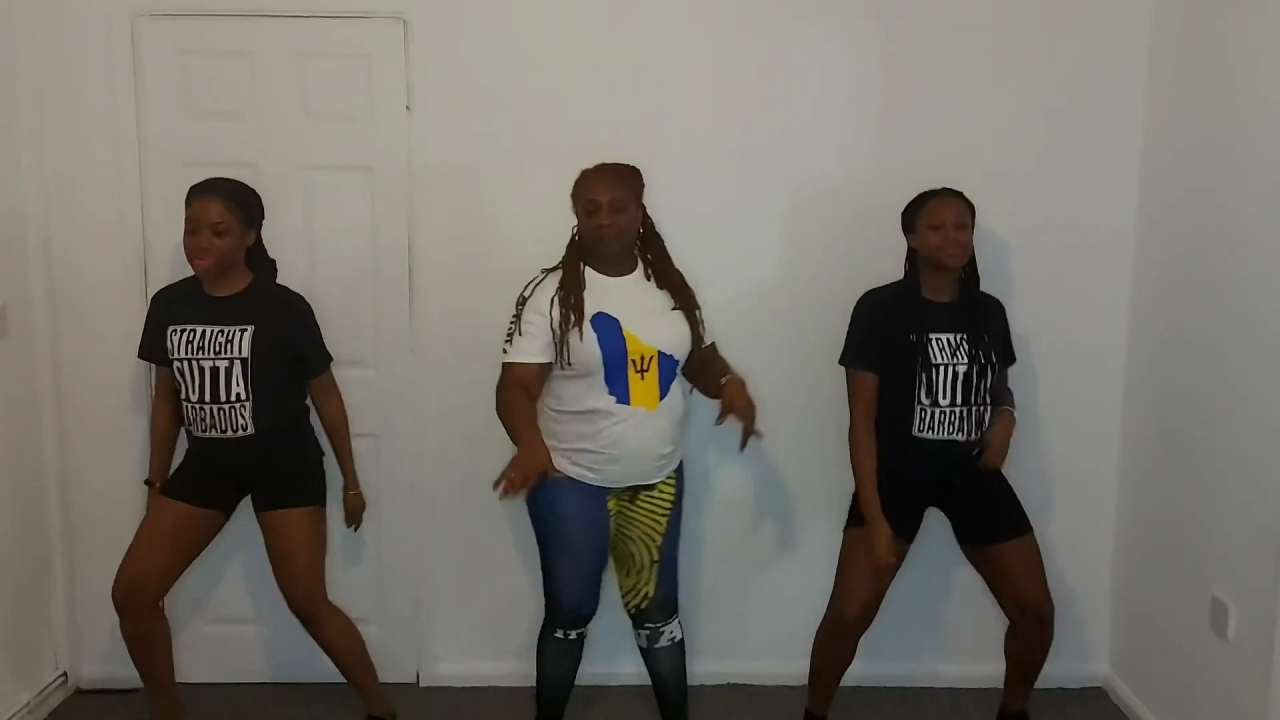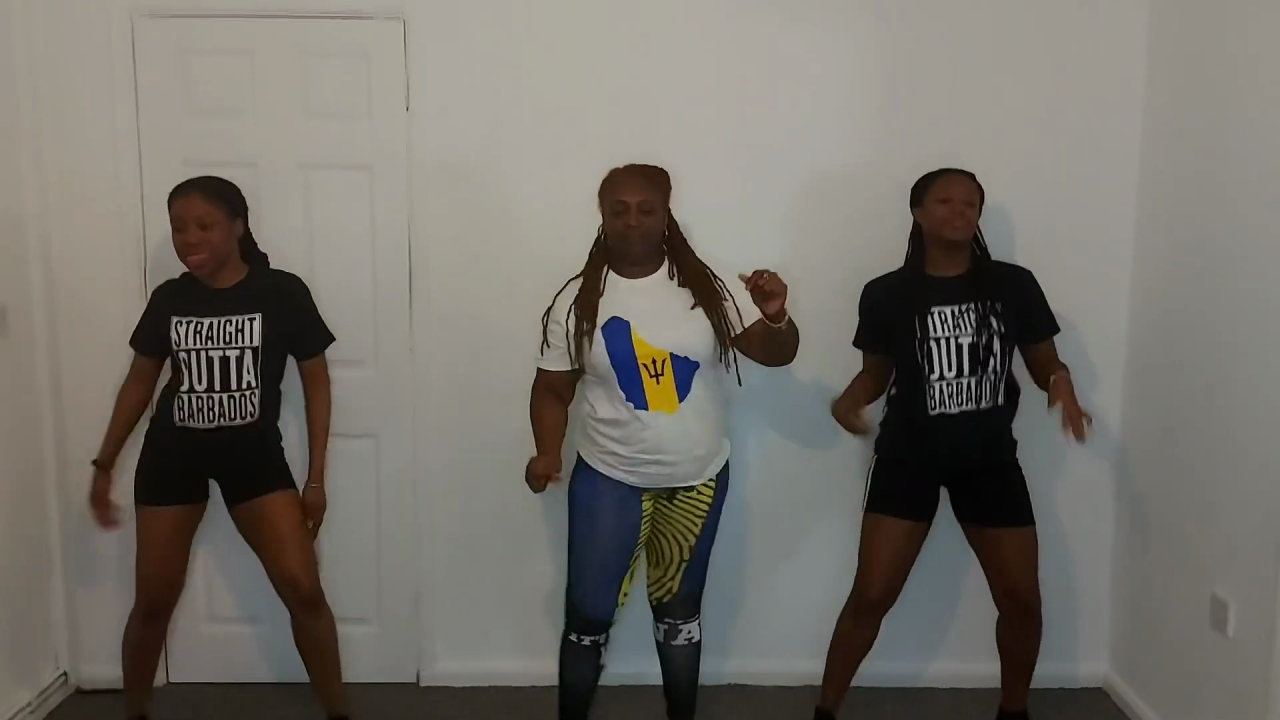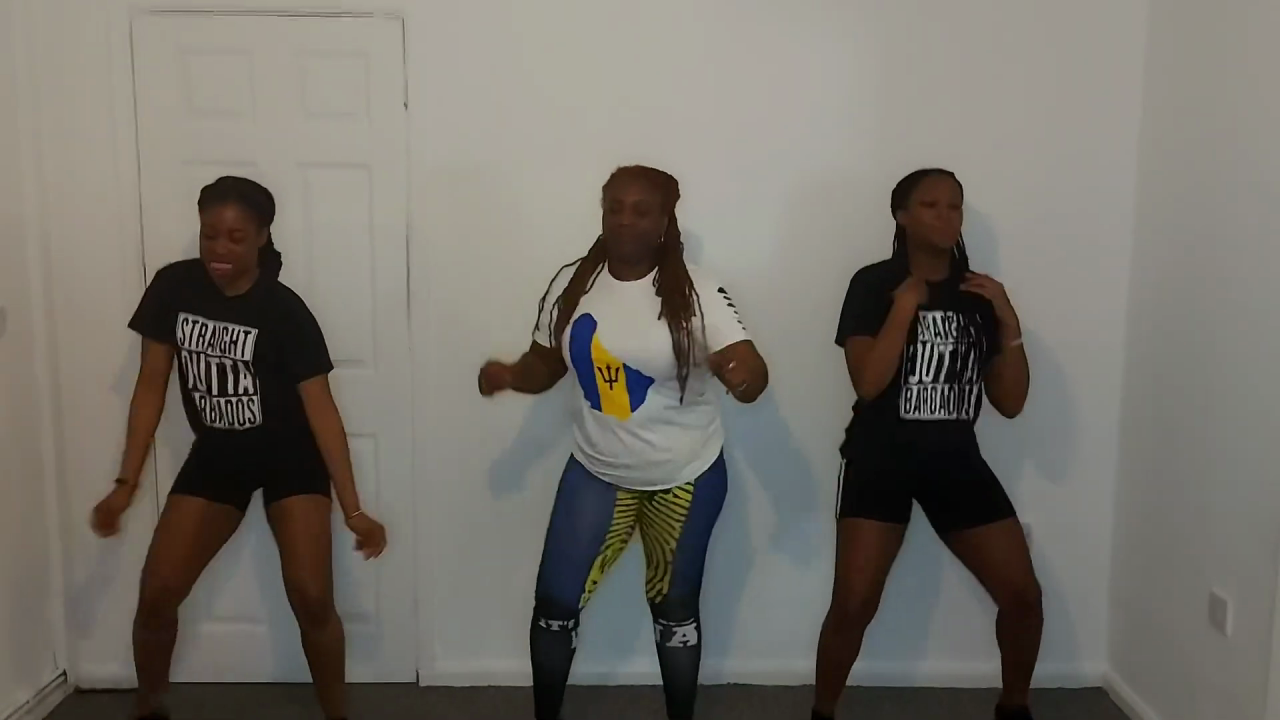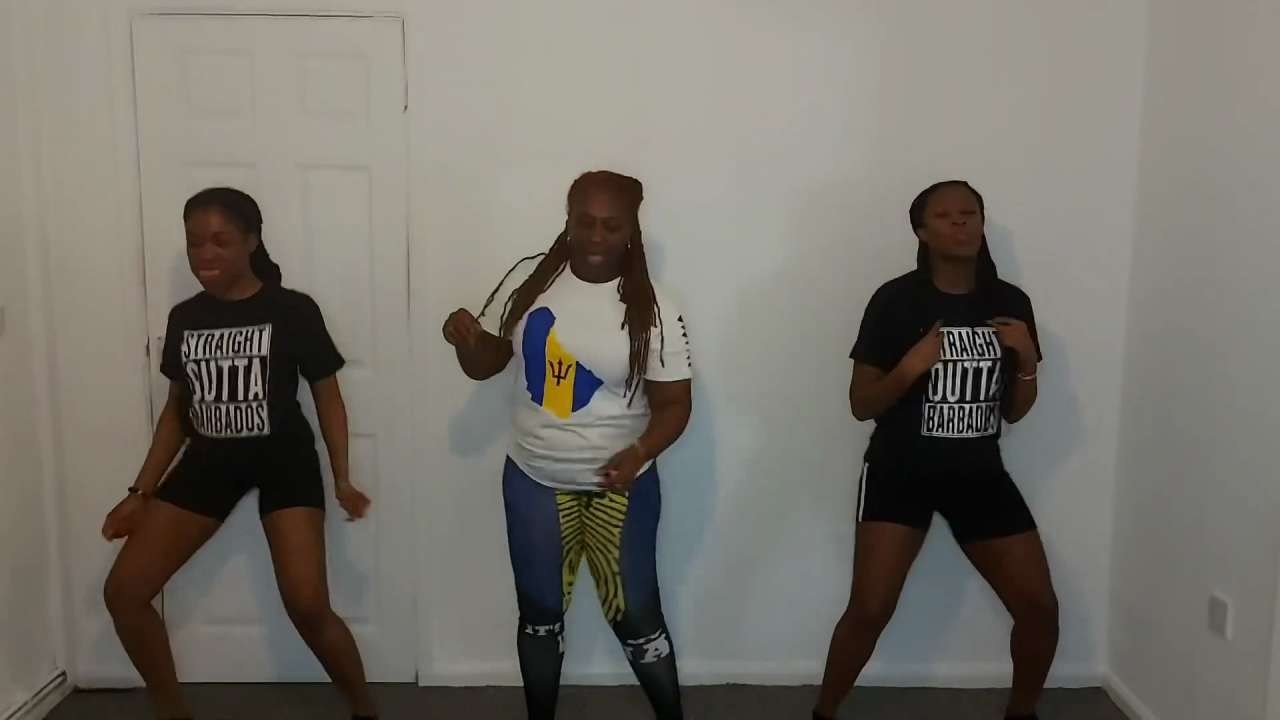
dt=0.4s
person 1, frame 1
left shoulder: (670, 286)
right shoulder: (551, 293)
left elbow: (701, 360)
right elbow: (515, 386)
left wrist: (729, 385)
right wrist: (530, 445)
left hip: (656, 480)
right hip: (573, 481)
left knee: (656, 609)
right knee: (569, 612)
person 1, frame 2
left shoulder: (706, 285)
right shoulder: (577, 298)
left elbow: (777, 354)
right elbow: (552, 389)
left wrist: (776, 312)
right wrist: (547, 453)
left hip: (699, 477)
right hip: (609, 479)
left knee: (678, 606)
right knee: (588, 614)
person 1, frame 3
left shoulder: (696, 293)
right shoulder: (572, 284)
left elbow: (752, 376)
right elbow: (546, 364)
left wrist: (742, 374)
right wrist: (509, 374)
left hip: (686, 478)
right hip: (595, 473)
left knee: (674, 607)
right knee: (556, 602)
person 1, frame 4
left shoulder: (652, 307)
right shoulder: (528, 279)
left elbow: (674, 404)
right elbow: (484, 365)
left wrist: (639, 453)
right wrist: (465, 339)
left hip: (621, 484)
right hip: (533, 479)
left knee: (636, 615)
right knee: (540, 612)
person 2, frame 1
left shoulder: (989, 313)
right shoulder: (880, 309)
right elbow: (862, 414)
left wrist: (1001, 421)
right wrist: (873, 515)
left hip: (973, 476)
right hip: (898, 474)
left knee: (1035, 611)
right knee: (848, 614)
person 2, frame 2
left shoulder: (1013, 284)
right shoulder: (886, 293)
left elbow: (1045, 362)
right elbow: (876, 376)
left wrist: (1064, 391)
right wrist: (850, 401)
left hip: (989, 456)
right hip: (908, 456)
left knee: (1022, 600)
right knee: (870, 596)
person 2, frame 3
left shoulder: (982, 293)
right shoulder: (875, 284)
left elbow: (1010, 403)
right elbow: (867, 383)
left wrist: (1008, 323)
right wrist: (903, 309)
left hip: (957, 462)
right hip: (877, 462)
left knee: (1023, 595)
right knee: (854, 605)
person 2, frame 4
left shoulder: (1010, 303)
right shoulder: (896, 301)
left elbow: (1016, 409)
right elbow: (863, 405)
left wrist: (1025, 363)
right wrist: (910, 368)
left hip: (980, 473)
right hip: (900, 469)
left knee: (1039, 605)
right knee: (869, 610)
person 3, frame 1
left shoulder: (284, 309)
right shoulder: (168, 305)
left elbow: (325, 396)
right elbow: (166, 397)
left wrist: (351, 481)
right wrist: (156, 481)
left hip: (284, 464)
right hip: (205, 465)
left knee: (309, 604)
right knee: (132, 593)
person 3, frame 2
left shoulder: (283, 293)
right shoulder: (169, 299)
left elbow: (315, 385)
right elbow: (139, 383)
left wrist: (316, 478)
right wrist: (103, 467)
left hip: (256, 456)
right hip: (175, 457)
left knee: (303, 591)
right knee: (154, 601)
person 3, frame 3
left shoulder: (284, 311)
right shoulder: (171, 287)
left elbow: (318, 407)
right elbow: (150, 385)
left wrist: (351, 509)
right wrist: (126, 482)
left hip: (291, 460)
right hip: (214, 459)
left knee: (312, 601)
right knee: (157, 597)
person 3, frame 4
left shoulder: (293, 311)
right shoulder: (185, 318)
left elbow: (329, 399)
right elbow: (176, 411)
left wrist: (342, 482)
right wrist: (140, 493)
left hip: (285, 464)
right hip: (206, 464)
left knee: (308, 608)
right knee: (123, 590)
